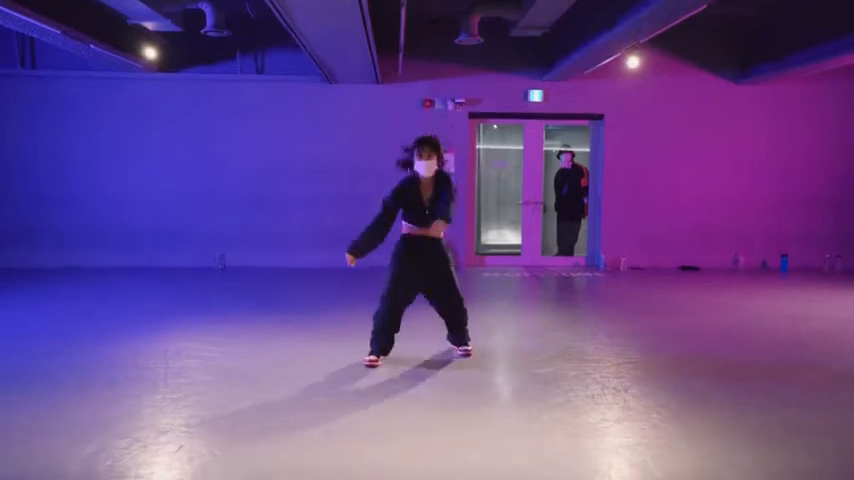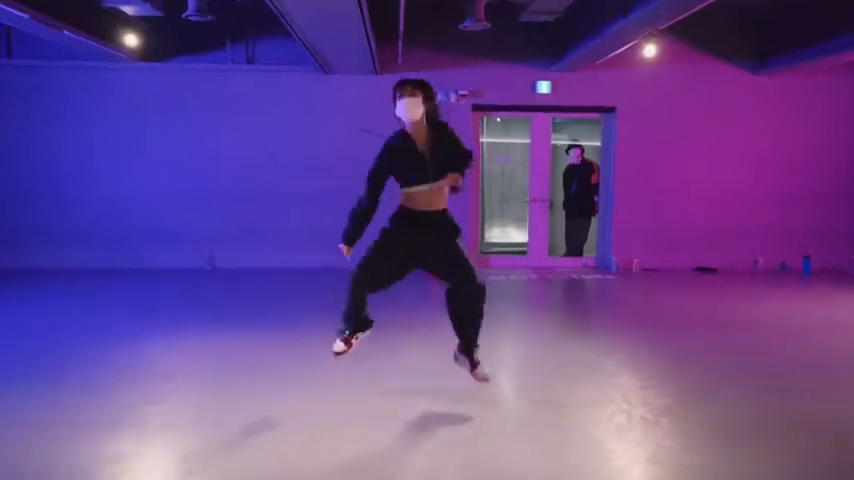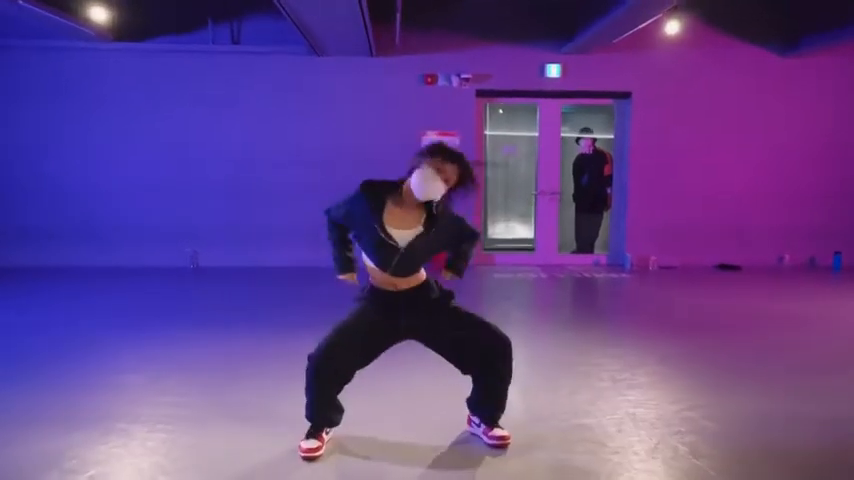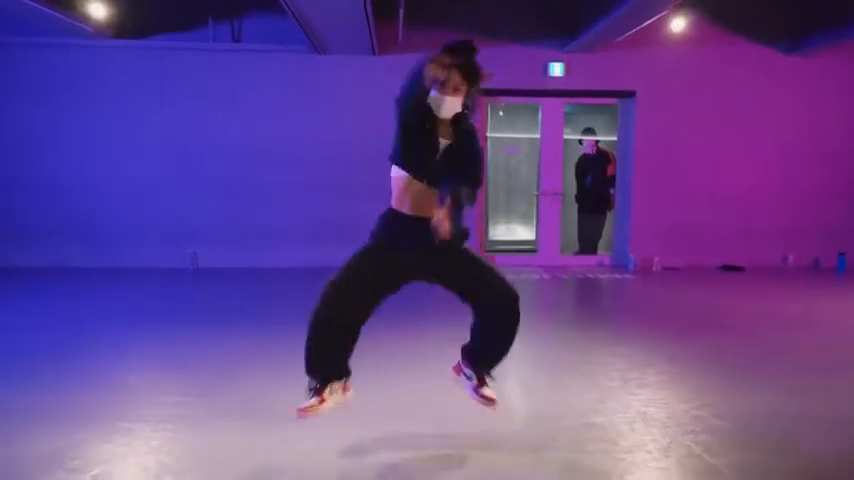
dt=0.4s
person 1, frame 1
left shoulder: (443, 182)
right shoulder: (404, 188)
left elbow: (447, 204)
right elbow: (383, 221)
left wrist: (442, 218)
right wrist: (357, 249)
left hip: (434, 251)
right hip: (408, 249)
left knee: (452, 303)
right knee: (392, 301)
left ankle: (460, 339)
right ankle: (379, 348)
person 1, frame 2
left shoulder: (442, 133)
right shoulder: (394, 147)
left elbow: (462, 157)
right elbow: (372, 192)
left wrist: (457, 171)
right wrist: (351, 236)
left hip: (438, 225)
right hip: (406, 224)
left knee: (471, 289)
right knee: (363, 276)
left ankle: (467, 351)
right ankle: (353, 328)
person 1, frame 3
left shoulder: (442, 221)
right shoulder: (368, 200)
left elbow: (469, 239)
right elbow: (335, 218)
left wrist: (456, 265)
right wrist: (343, 264)
left hip: (423, 300)
right hip: (379, 305)
left knee: (494, 349)
right knee: (325, 361)
left ankle: (484, 417)
right ankle: (320, 424)
person 1, frame 4
left shoulder: (466, 138)
right shoulder: (412, 116)
left elbow: (470, 178)
right elbow: (409, 98)
left wrist: (451, 208)
right wrist: (427, 73)
left hip: (438, 237)
right hip: (396, 232)
left knee: (502, 301)
right knee: (337, 299)
left ankle: (474, 367)
right ankle: (327, 379)
person 2, frame 1
left shoulder: (580, 170)
right shoulder: (560, 172)
left elbow: (585, 191)
left wrist: (584, 207)
left hip: (575, 210)
right hip: (562, 209)
left knee: (570, 237)
right knee: (562, 238)
person 2, frame 2
left shoulder: (590, 166)
right shoulder: (569, 168)
left elbow: (595, 188)
right elbow: (566, 186)
left wrist: (594, 205)
left hip: (584, 208)
right hip: (571, 207)
left knee: (579, 237)
right knee: (570, 237)
left ankle: (575, 256)
right ankle: (571, 256)
person 2, frame 3
left shoulder: (603, 156)
right shoulder: (579, 158)
left elbow: (608, 181)
left wrist: (607, 198)
left hip: (596, 202)
right hip: (581, 201)
left knee: (590, 232)
right knee: (581, 234)
left ankle: (586, 252)
right ankle: (581, 252)
person 2, frame 4
left shoulder: (606, 156)
right shoulder: (582, 159)
left elbow: (611, 181)
left wrist: (611, 199)
left hip: (599, 202)
right hip: (584, 202)
left knee: (594, 233)
right knee: (583, 235)
left ankle: (589, 254)
right ankle: (584, 253)
